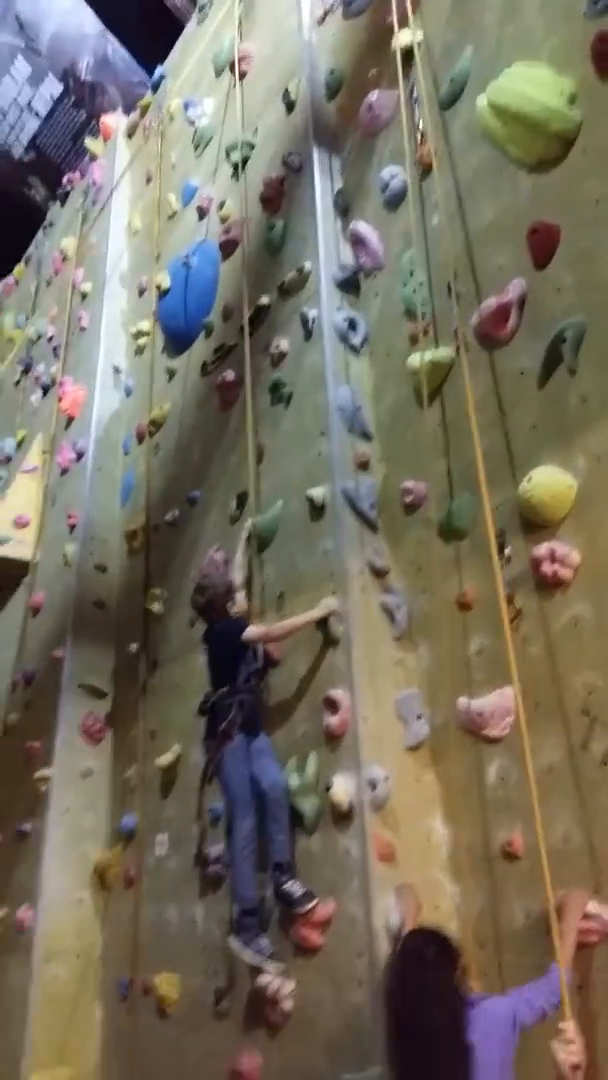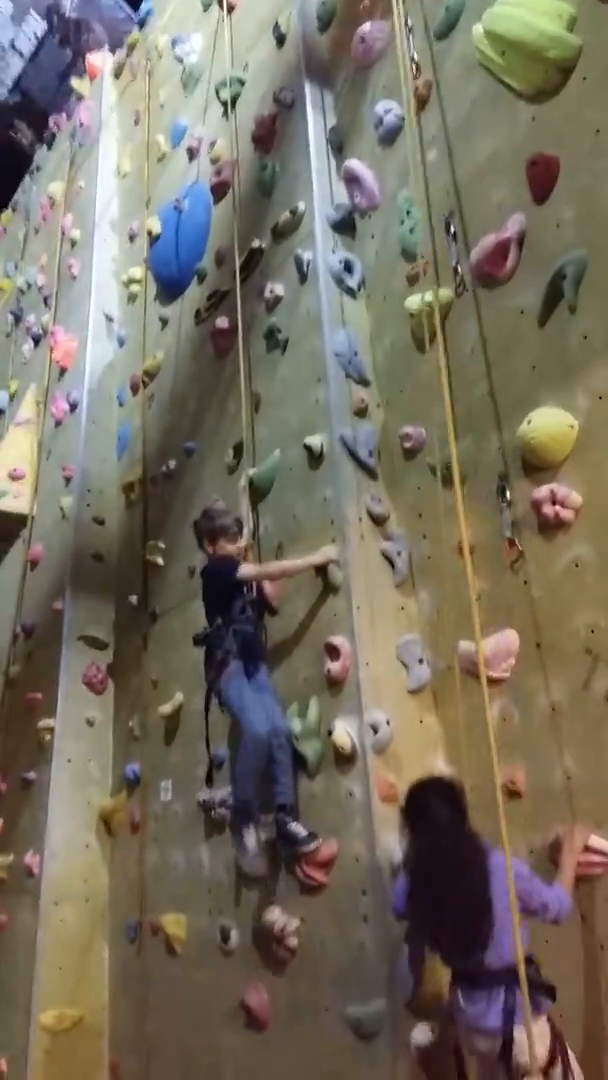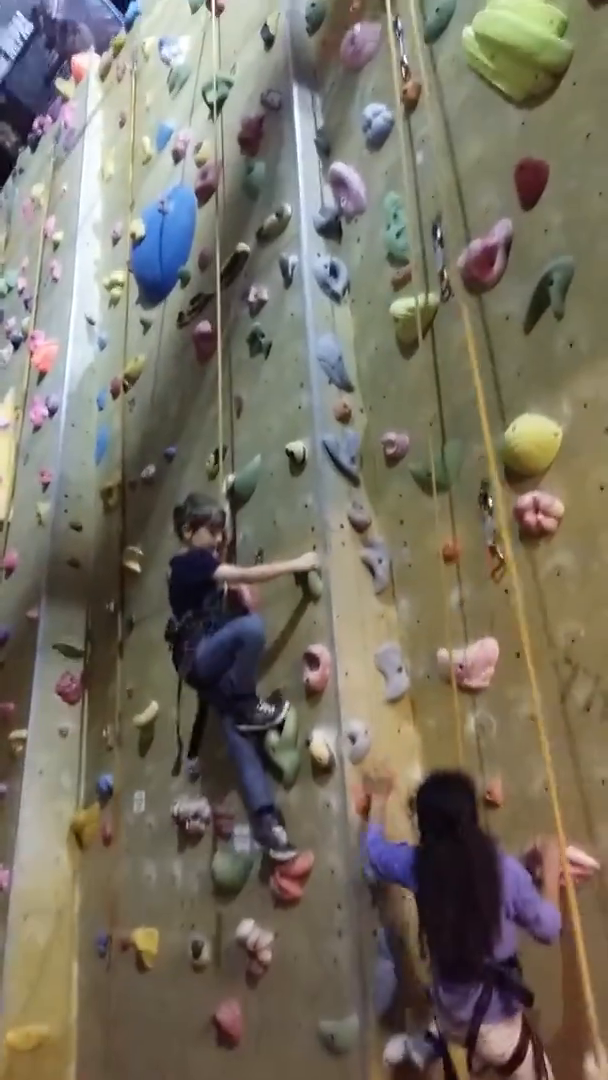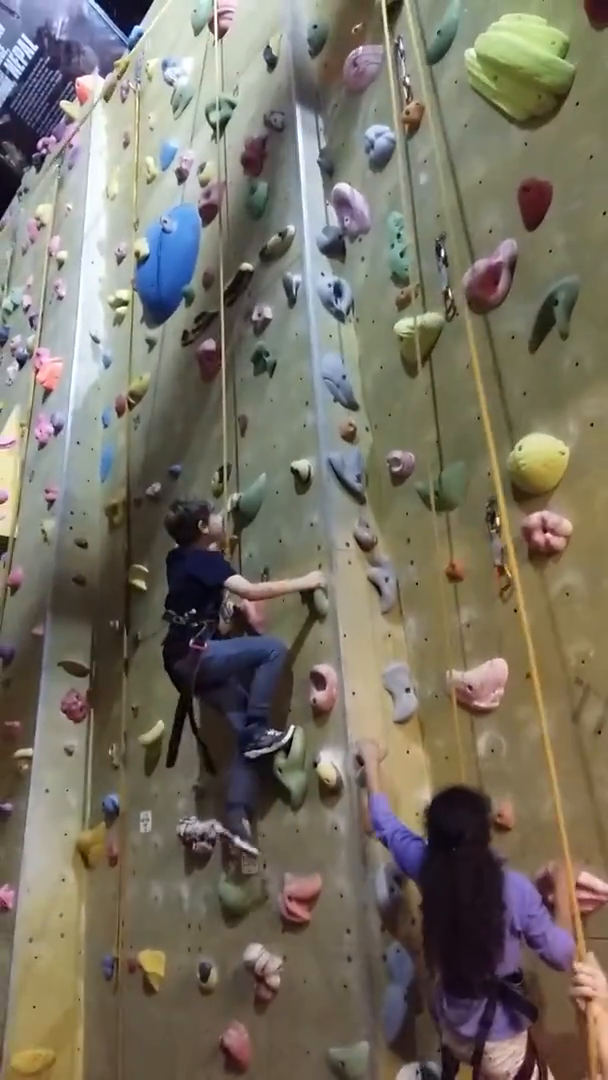
dt=0.5s
person 1, frame 1
left shoulder: (231, 626)
right shoulder: (223, 631)
left elbow: (230, 579)
right elbow: (274, 632)
left wrist: (245, 538)
right wrist: (320, 612)
left hip: (250, 727)
right hip: (228, 731)
right knee: (245, 818)
left ankle: (282, 874)
right ankle: (246, 922)
person 1, frame 2
left shoulder: (235, 566)
right shoulder: (217, 569)
left elbow: (246, 534)
right elbow: (267, 572)
left wrist: (245, 495)
right wrist: (317, 558)
left hip: (252, 662)
right hip: (226, 663)
left knee: (279, 731)
right knee: (257, 732)
left ankle: (285, 816)
right ankle: (243, 819)
person 1, frame 3
left shoulder: (200, 563)
right shoulder: (191, 562)
right elbow: (243, 576)
right wrist: (297, 564)
left hip: (210, 659)
right hip: (197, 657)
left knee: (241, 735)
right knee: (251, 626)
left ankle: (266, 820)
right ankle: (246, 705)
person 1, frame 4
left shoulder: (181, 558)
right shoulder: (206, 561)
right elbow: (250, 591)
left wrist: (218, 544)
right wrist: (302, 582)
left hip: (190, 658)
right hip: (195, 654)
left knee: (244, 729)
right knee: (273, 649)
left ankle: (237, 815)
right ankle: (257, 729)
person 2, frame 1
left shoulder: (410, 1023)
right shoulder: (494, 1015)
left elbow: (404, 970)
right elbow: (553, 987)
left wrist: (408, 921)
right wrist: (571, 918)
person 2, frame 2
left shoulder: (415, 883)
right shoulder: (503, 869)
left elbow: (401, 906)
right elbow: (557, 907)
right wrist: (570, 851)
left hip: (474, 1027)
right hip: (523, 1023)
person 2, frame 3
left shoulder: (417, 865)
right shoulder: (504, 869)
left elbow: (375, 849)
right elbow: (548, 928)
left wrist: (378, 796)
right wrist: (551, 866)
left hip: (449, 1015)
right hip: (496, 1025)
left ankle: (430, 1045)
person 2, frame 4
left shoulder: (427, 871)
right shoulder: (515, 888)
left elbow: (386, 825)
right elbow: (559, 954)
left wrist: (370, 763)
right wrist: (563, 891)
left hip: (453, 1029)
right hip: (500, 1041)
